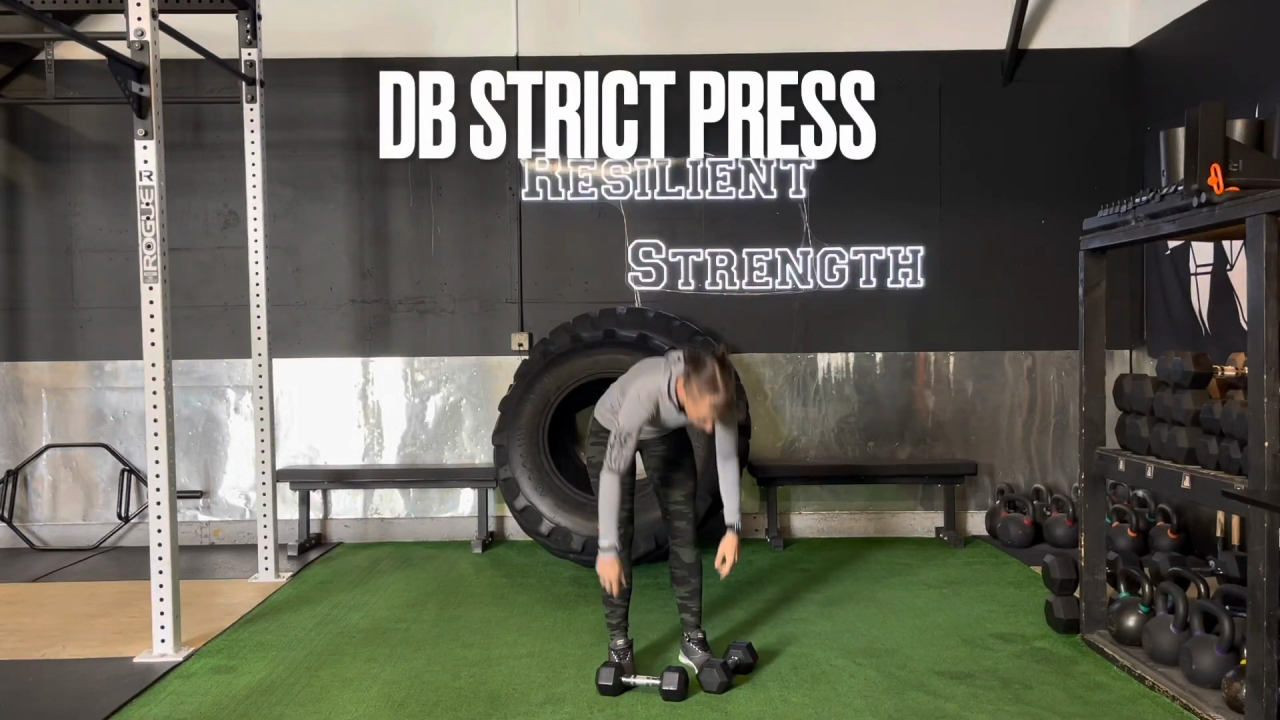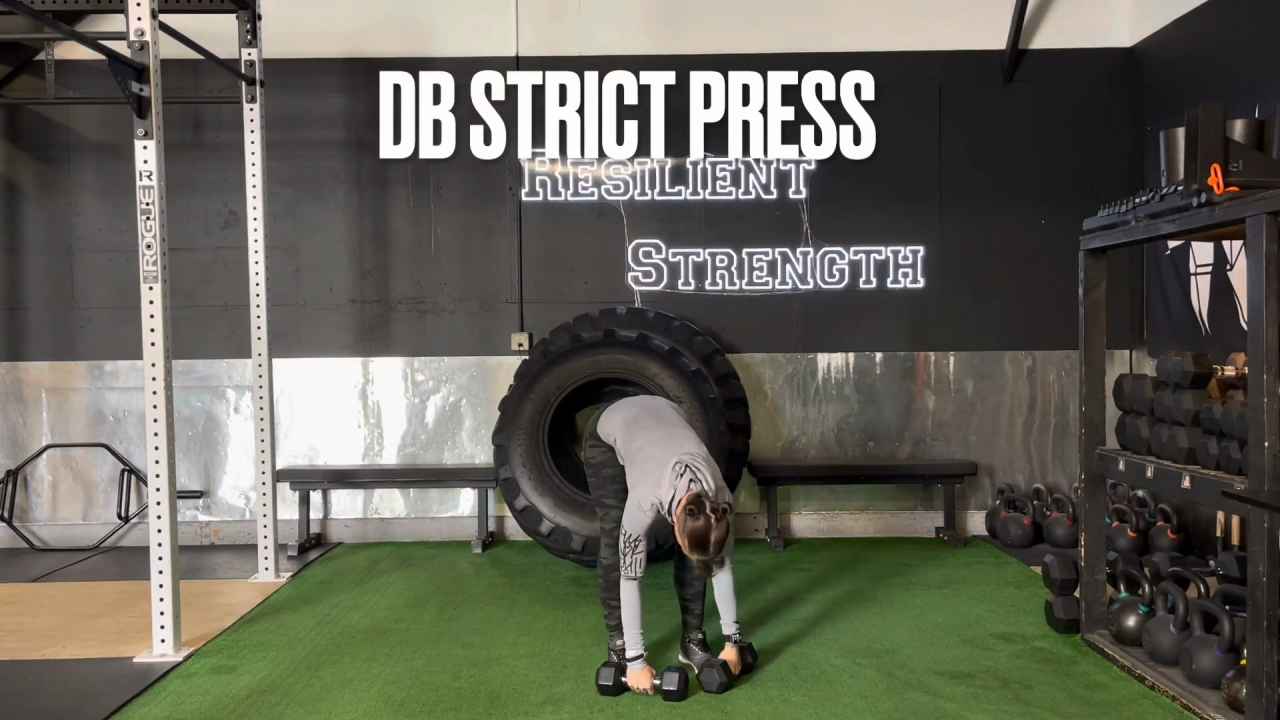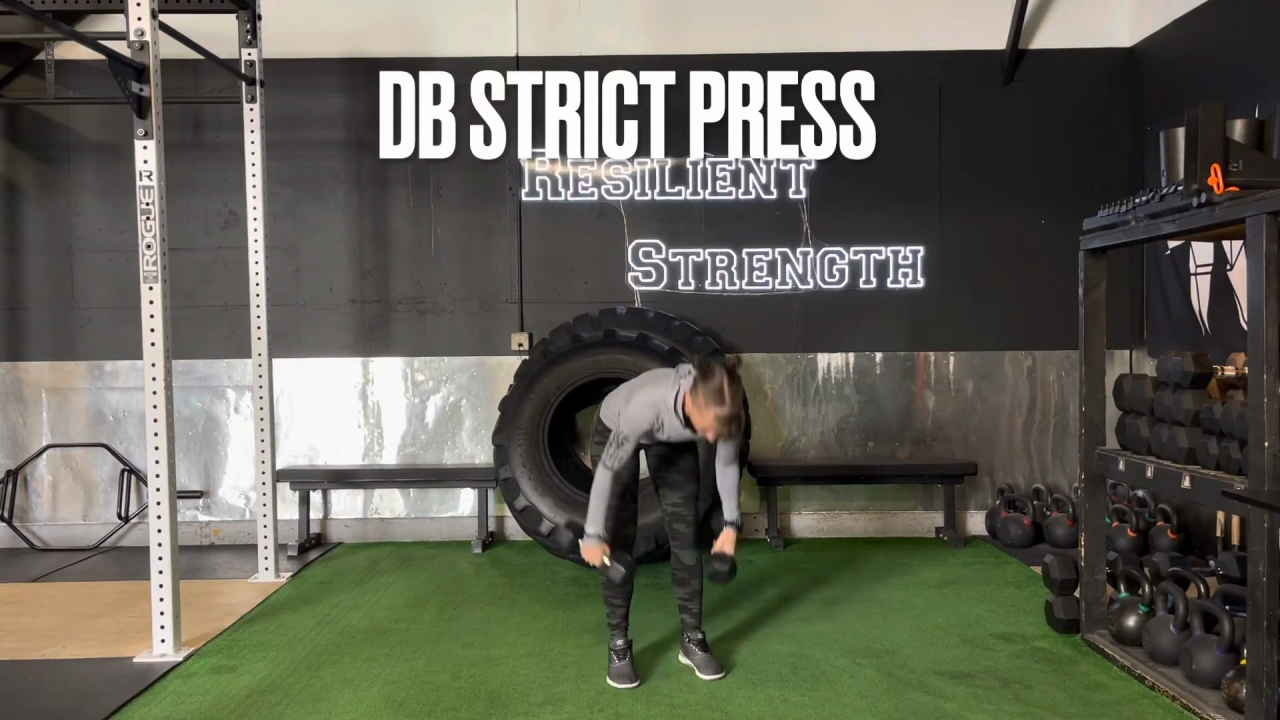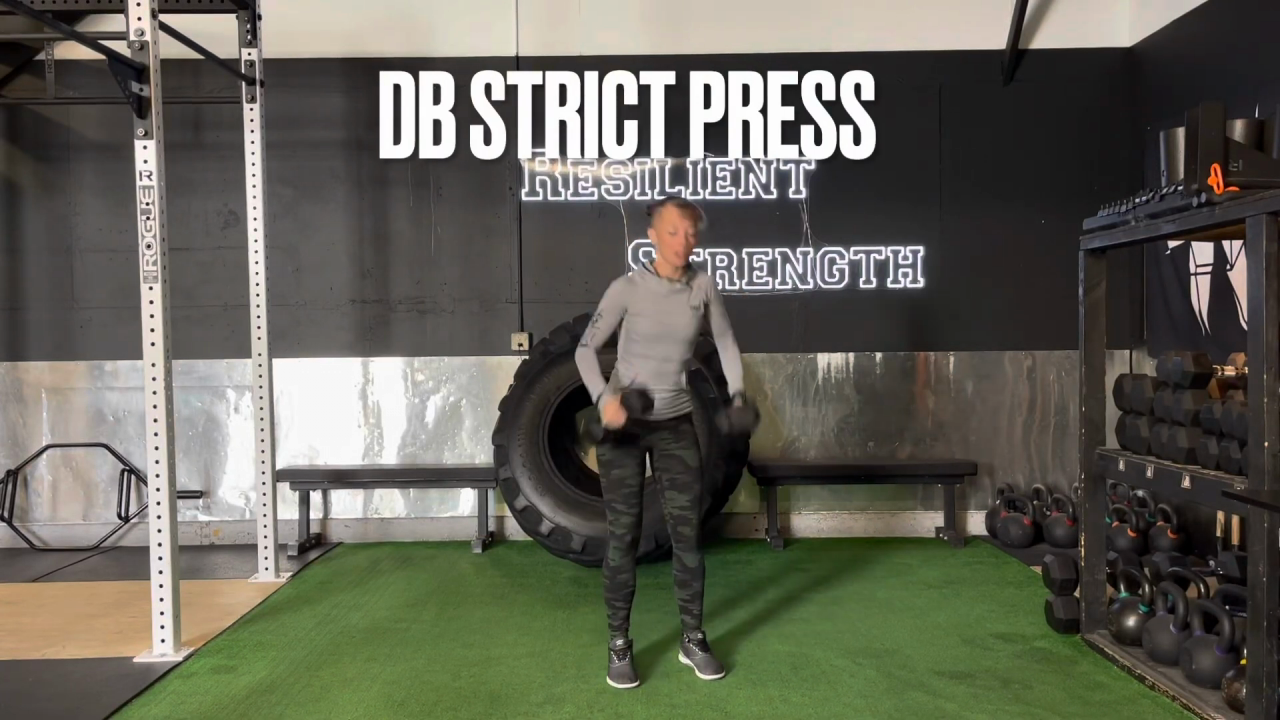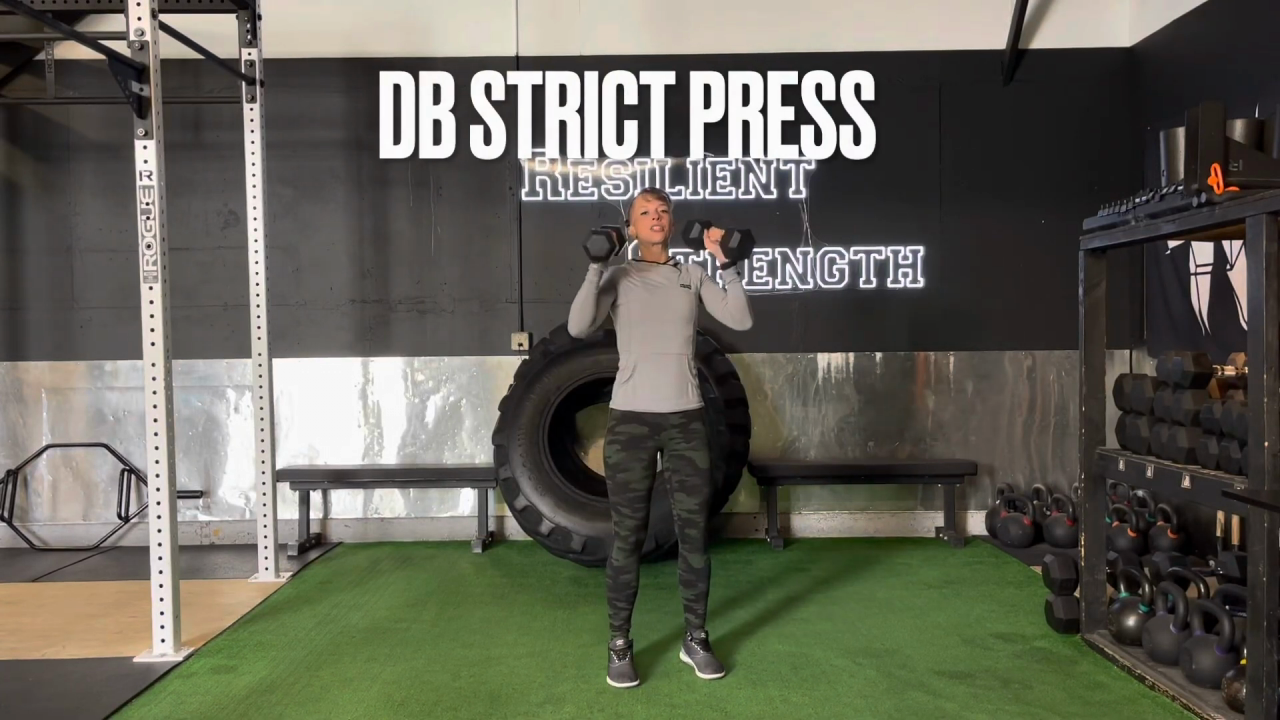
dt=0.5s
person 1, frame 1
left shoulder: (716, 396)
right shoulder: (647, 390)
left elbow: (728, 459)
right elbow: (612, 471)
left wrist: (732, 527)
right wrist: (608, 548)
left hip: (668, 438)
right hip: (611, 429)
left knee: (683, 530)
right knee: (618, 532)
left ankle: (693, 640)
right ankle: (619, 644)
person 1, frame 2
left shoulder: (717, 501)
right shoulder: (647, 497)
left elbow: (722, 568)
right elbow: (630, 576)
left wrist: (732, 640)
right wrist: (636, 659)
right hip: (609, 433)
left knee: (700, 556)
right knee: (615, 538)
left ankle: (693, 638)
right ankle: (618, 645)
person 1, frame 3
left shoulder: (724, 413)
right shoulder: (650, 401)
left elbow: (727, 465)
right elbow: (609, 467)
left wrist: (731, 524)
right wrist: (594, 533)
left hip: (672, 443)
right hip: (615, 425)
left knee: (685, 533)
right knee: (621, 536)
left ankle: (693, 639)
right ankle: (618, 645)
person 1, frame 4
left shoulder: (704, 286)
right shoulder: (627, 288)
left elbow: (726, 344)
right elbow: (586, 350)
left wrist: (738, 395)
right wrist: (602, 397)
left hip: (676, 425)
right hip: (624, 424)
left knee: (687, 532)
right knee: (623, 535)
left ankle: (693, 639)
right ankle: (618, 645)
person 1, frame 5
left shoulder: (693, 276)
right shoulder: (619, 278)
left elbow: (741, 320)
right elbow: (578, 327)
left wrist: (725, 261)
right wrist: (597, 265)
left hip: (686, 419)
right hip: (630, 419)
left knee: (694, 532)
right knee: (628, 535)
left ankle: (696, 638)
right ankle: (620, 645)
